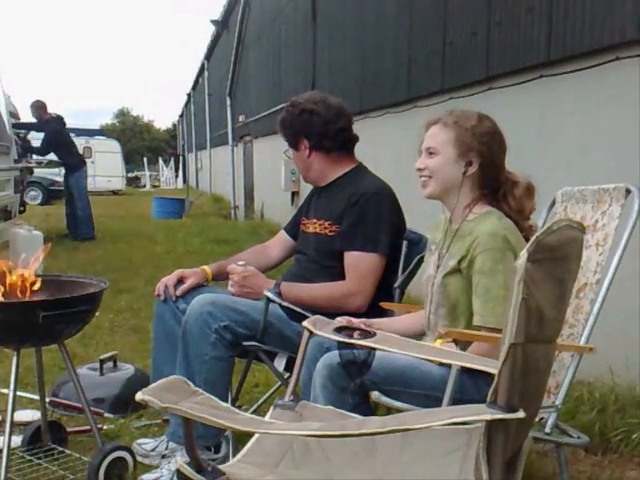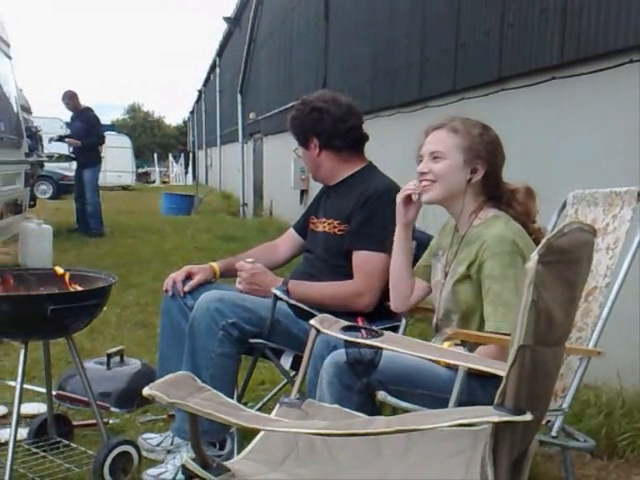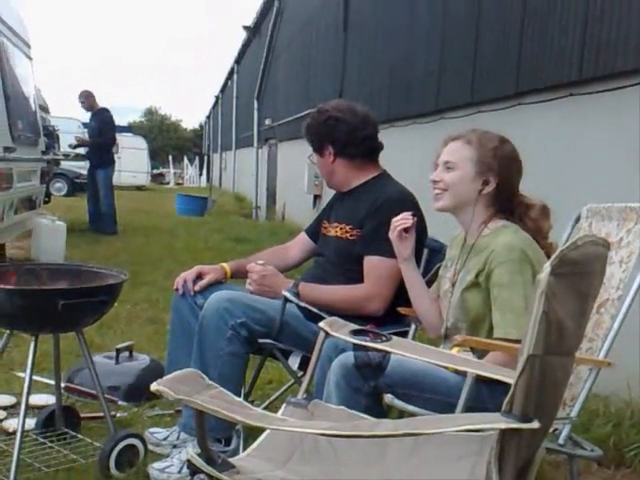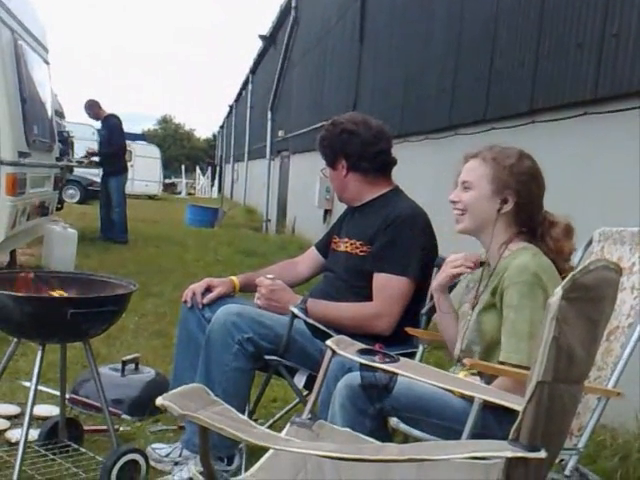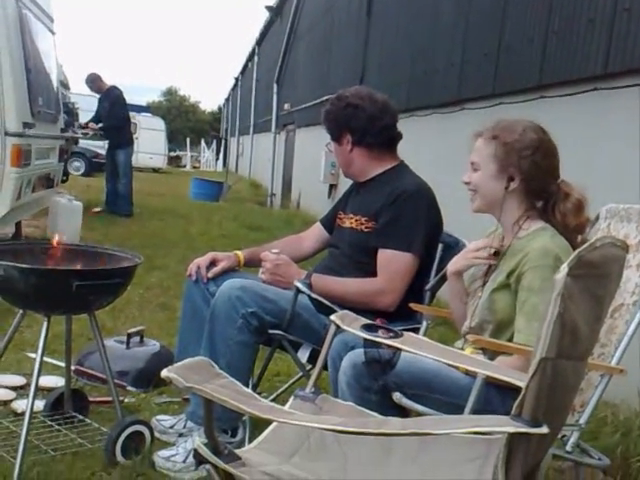
dt=1s
person 1, frame 1
left shoulder: (369, 196)
right shoulder: (320, 194)
left elbow: (356, 296)
right elbow: (273, 249)
left wrist: (270, 289)
right wrist: (207, 270)
right hip: (290, 307)
left knee: (208, 313)
right knee: (175, 297)
left ankle: (199, 445)
right ankle: (179, 426)
person 1, frame 2
left shoulder: (377, 195)
right shoulder: (330, 193)
left elbow: (364, 295)
right elbow: (281, 247)
left wrist: (279, 287)
right wrist: (215, 268)
right hip: (299, 305)
left knee: (215, 309)
right knee: (183, 294)
left ankle: (205, 442)
right ankle: (183, 423)
person 1, frame 3
left shoulder: (391, 203)
right shoulder: (343, 198)
left elbow: (374, 300)
right elbow: (292, 250)
left wrist: (289, 289)
right wrist: (226, 269)
right hip: (310, 307)
left knee: (225, 308)
right knee: (194, 292)
left ankle: (211, 440)
right ankle: (190, 419)
person 1, frame 4
left shoulder: (403, 220)
right shoulder: (354, 214)
left elbow: (382, 318)
right elbow: (301, 266)
left wrist: (297, 305)
right wrist: (234, 282)
right hip: (316, 323)
left knee: (232, 322)
right knee: (201, 306)
right ankle: (192, 429)
person 1, frame 5
left shoulder: (408, 195)
right shoulder: (360, 189)
left elbow: (386, 294)
right elbow: (307, 240)
left wrist: (301, 280)
right wrist: (239, 256)
right hip: (322, 300)
left knee: (237, 296)
right knee: (206, 280)
left ankle: (216, 429)
right ankle: (195, 405)
person 2, frame 1
left shoulder: (491, 235)
right shoulder: (446, 228)
left elbow: (492, 349)
left wrist: (415, 355)
right wrist: (371, 325)
left hip: (478, 378)
right hip: (443, 361)
left knee: (336, 367)
right knee: (322, 346)
person 2, frame 2
left shoulder: (499, 239)
right shoulder: (450, 230)
left elbow: (501, 352)
right elbow: (401, 301)
left wrist: (429, 358)
right wrist: (403, 227)
left hip: (487, 382)
right hip: (449, 362)
left knee: (343, 366)
right knee: (329, 343)
person 2, frame 3
left shoulder: (508, 248)
right shoulder: (461, 241)
left elbow: (511, 359)
right elbow: (437, 327)
left wrist: (441, 372)
right wrist: (405, 260)
left hip: (495, 389)
right hip: (459, 369)
left knee: (352, 368)
right knee: (339, 348)
person 2, frame 4
left shoulder: (523, 269)
right shoulder: (486, 263)
left elbow: (517, 385)
right elbow: (463, 350)
left wrist: (451, 394)
right wrist: (440, 291)
left hip: (503, 417)
right hip: (474, 395)
left knee: (358, 388)
right knee: (348, 368)
person 2, frame 5
left shoulder: (541, 252)
right shoulder: (498, 239)
left elbow: (527, 365)
left wrist: (453, 367)
right wrist: (454, 274)
left hip: (505, 393)
left knee: (362, 366)
right knee: (347, 345)
person 3, frame 1
left shoulder: (53, 128)
right shoulder: (48, 123)
left elbow: (43, 151)
right elbow: (31, 126)
left wrist: (22, 145)
right wrist: (12, 125)
left hip: (76, 167)
right hip: (70, 166)
left knee: (81, 201)
right knee: (70, 201)
left ankle: (87, 233)
right ankle: (73, 231)
person 3, frame 2
left shoulder: (90, 117)
right shoulder: (74, 117)
left elbow: (100, 140)
left wrist: (80, 143)
right wrist: (60, 138)
left hip: (91, 163)
right hip: (80, 163)
left knee: (91, 198)
right knee: (79, 197)
left ankle: (97, 229)
right ankle: (82, 226)
person 3, frame 3
left shoulder: (106, 117)
right shoulder: (93, 117)
left elbow: (110, 141)
left wrist: (88, 141)
right wrist: (81, 143)
left hip: (104, 164)
right hip: (94, 163)
left knee: (105, 196)
right knee: (92, 196)
left ankle: (110, 227)
right ankle: (95, 225)
person 3, frame 4
left shoulder: (113, 123)
right shoulder: (105, 124)
left elbow: (119, 148)
left wrist: (97, 152)
right wrist: (96, 152)
left hip: (117, 171)
right hip: (108, 171)
left knee: (117, 204)
right knee: (105, 204)
left ankle: (120, 236)
right ankle: (107, 233)
person 3, frame 5
left shoulder: (116, 95)
right shoulder: (102, 98)
left elbow: (119, 120)
right elbow: (98, 116)
left wrist: (99, 128)
right wrist: (87, 124)
left hip: (123, 143)
right hip: (113, 142)
left knee: (123, 177)
right knee: (111, 176)
left ankle: (125, 209)
right ankle: (111, 205)
